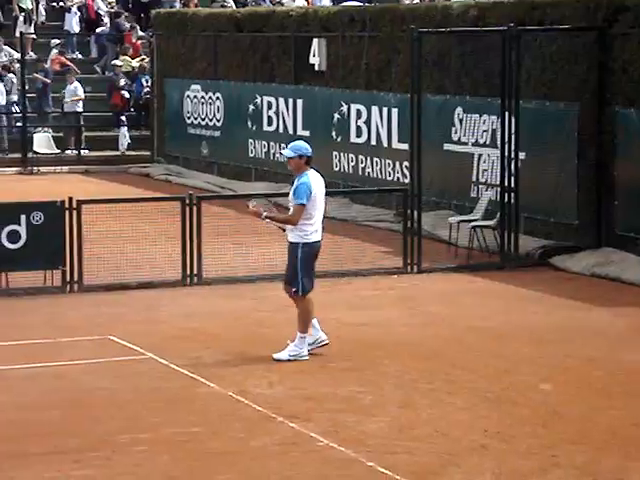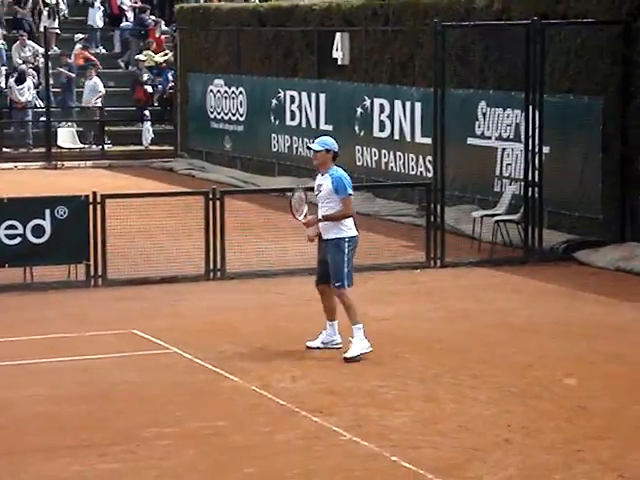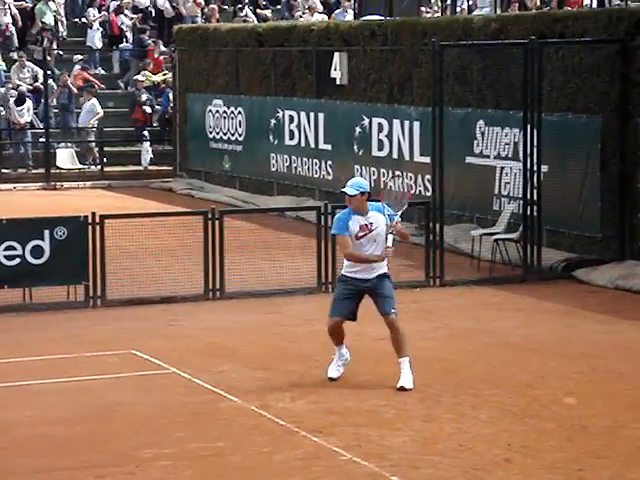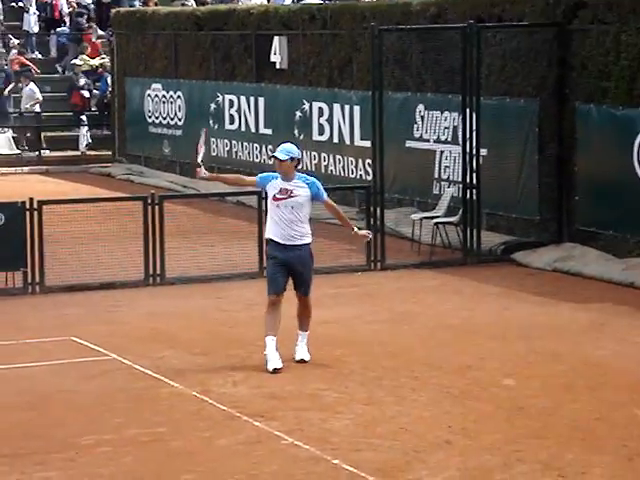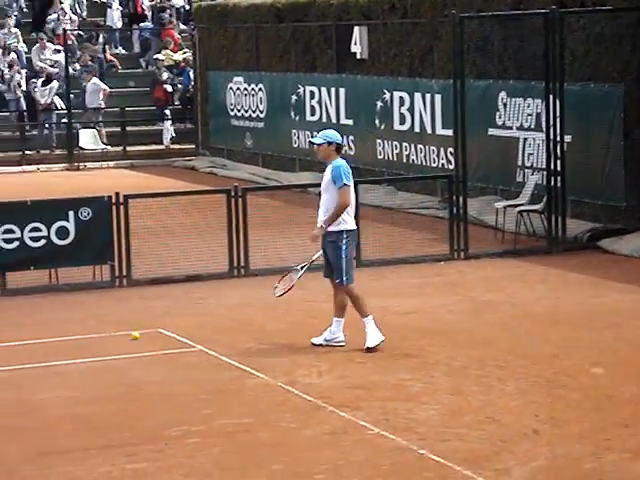
dt=0.7s
person 1, frame 1
left shoulder: (303, 183)
right shoulder: (315, 177)
left elbow: (294, 219)
left wrist: (264, 215)
left hip: (302, 243)
right hip: (307, 240)
left knee: (301, 294)
right knee: (292, 289)
left ankle: (300, 347)
right ankle: (315, 334)
person 1, frame 2
left shoulder: (338, 177)
right shoulder: (320, 177)
left elbow: (348, 212)
left wrist: (318, 219)
right wrist: (316, 227)
left hip: (342, 240)
right hip: (327, 239)
left knee: (340, 290)
right knee: (322, 286)
left ankle: (360, 340)
right ankle: (331, 335)
person 1, frame 3
left shoulder: (381, 210)
right shoulder: (341, 219)
left elbow: (404, 236)
right elbow: (349, 254)
left wrist: (399, 232)
right wrist: (378, 257)
left hip: (379, 276)
right hip: (350, 278)
left knee: (392, 320)
right knee: (334, 323)
left ankle: (405, 371)
right ankle: (341, 353)
person 1, frame 4
left shoulder: (310, 184)
right shoulder: (269, 180)
left elbow: (331, 207)
right elbow: (241, 180)
left wrist: (354, 229)
right wrist: (210, 176)
left hip: (301, 248)
right hip: (276, 247)
left knee: (304, 298)
right knee: (274, 299)
left ankle: (302, 344)
right ankle: (272, 353)
person 1, frame 5
left shoulder: (338, 167)
right shoulder: (334, 168)
left elbow: (344, 202)
left wrist: (322, 227)
left hip: (340, 232)
right hip: (334, 232)
left knee: (344, 284)
right knee: (339, 284)
left ankle: (372, 329)
right ankle: (335, 331)
